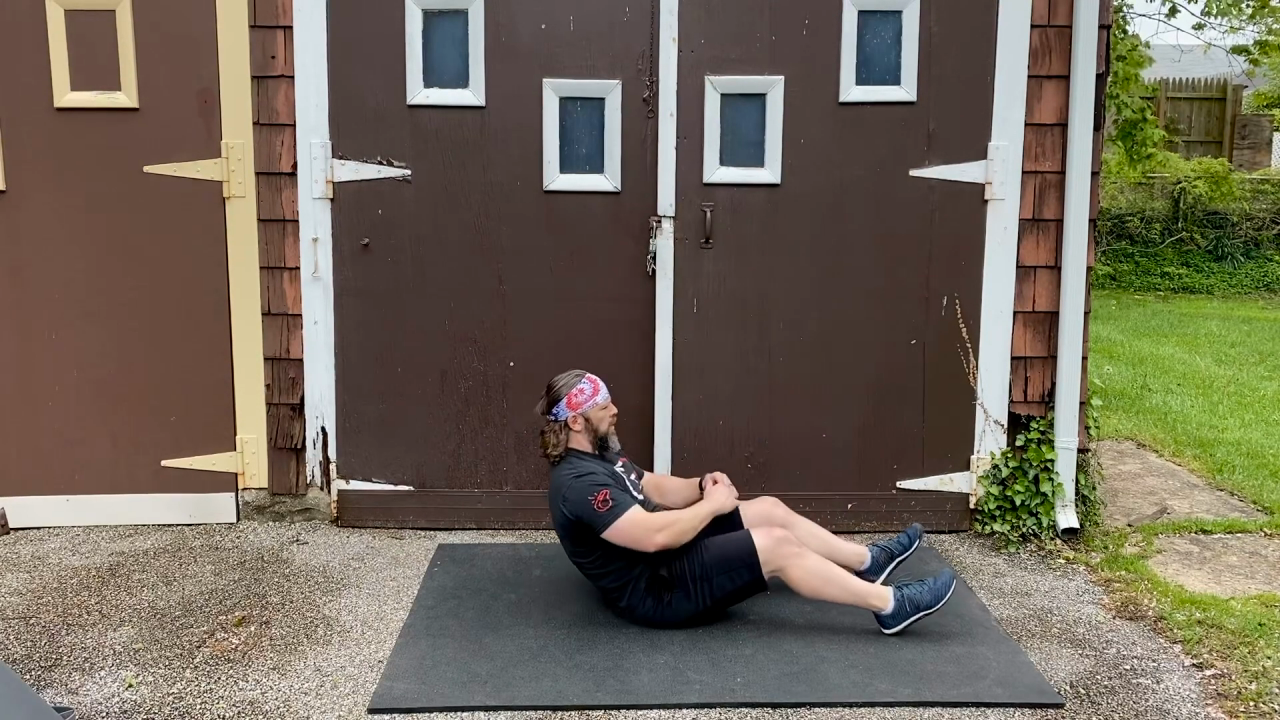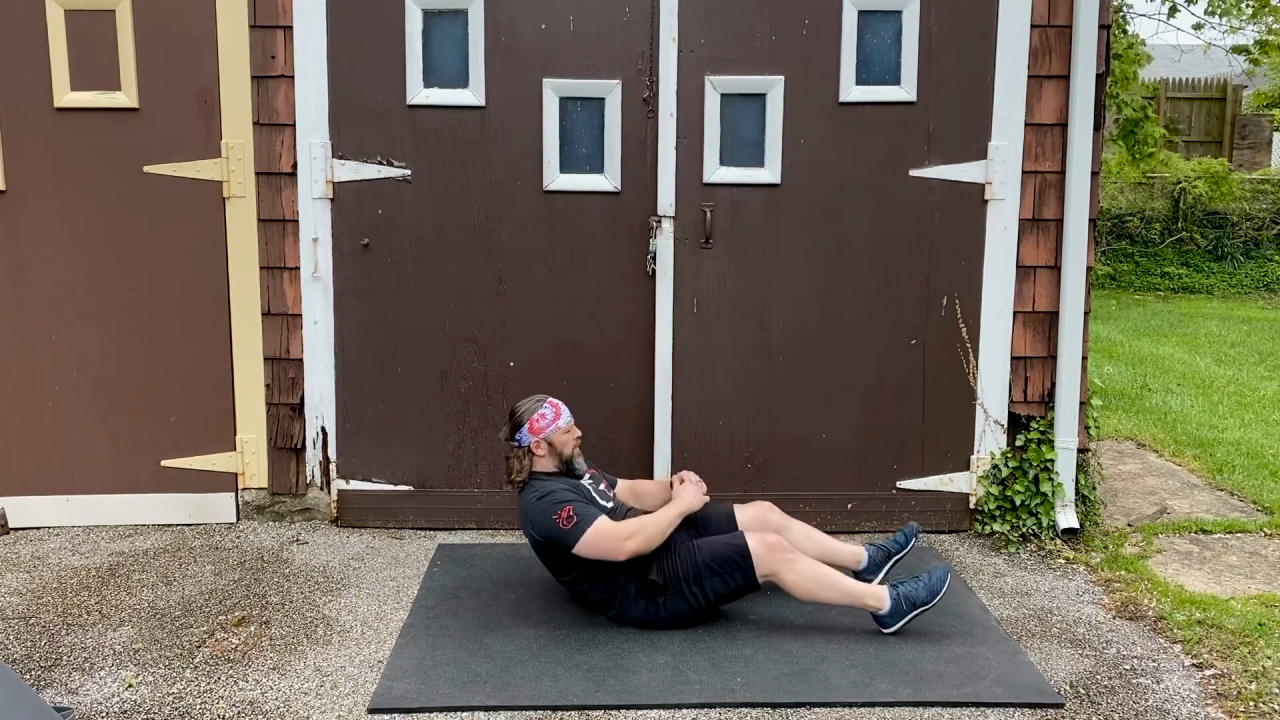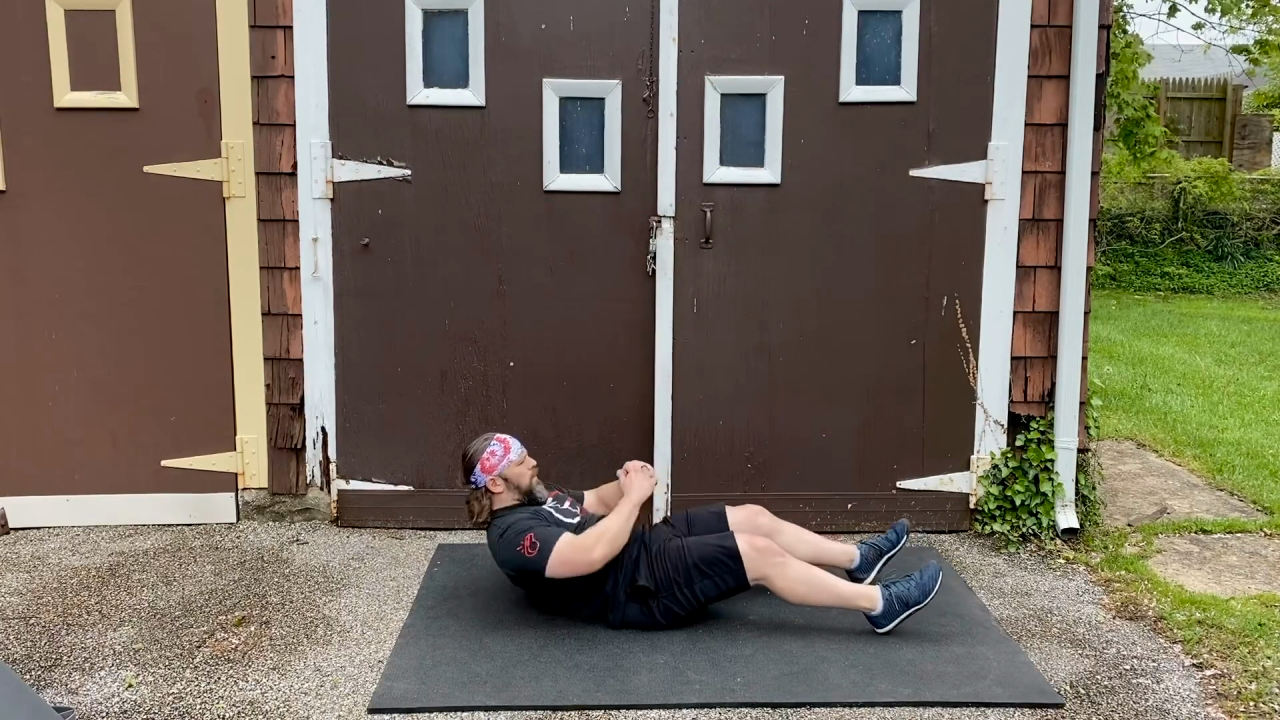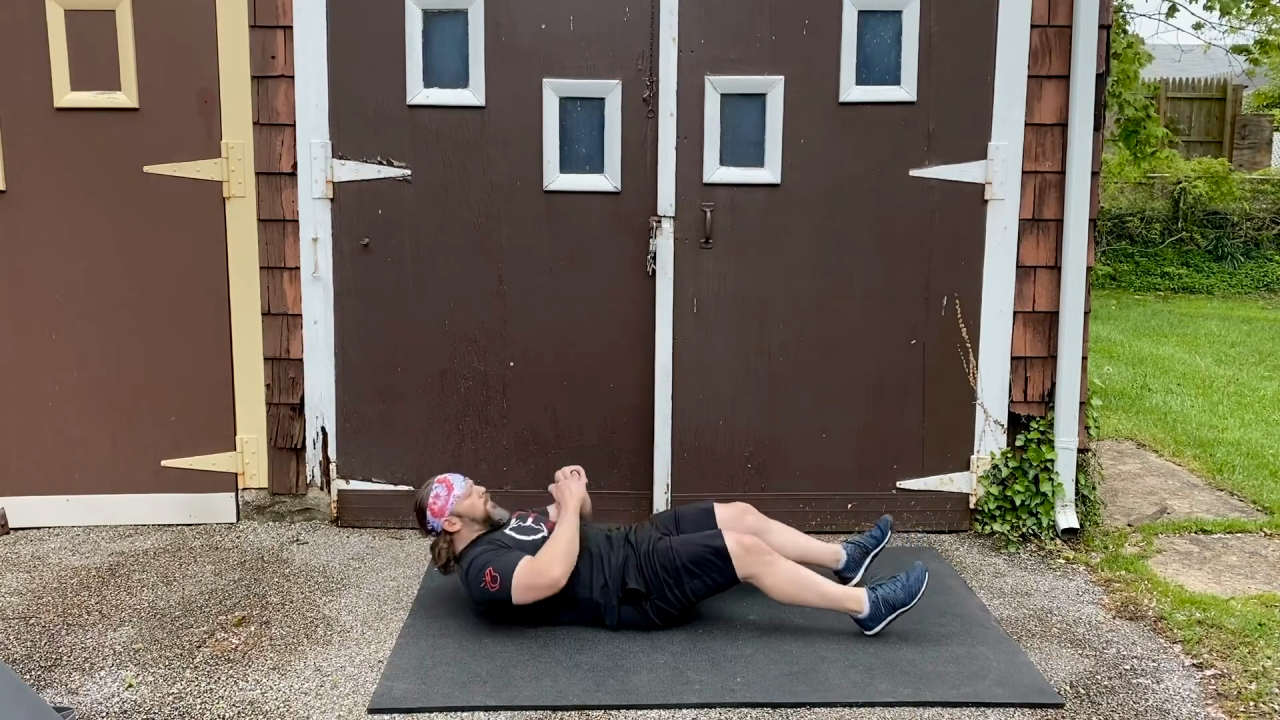
dt=0.2s
person 1, frame 1
left shoulder: (598, 456)
right shoulder: (580, 483)
left elbow: (656, 490)
right elbow: (656, 537)
left wrist: (702, 485)
right wrist: (713, 505)
left hip: (665, 560)
right hip: (653, 591)
left knee: (769, 509)
right knee: (777, 545)
left ankle: (867, 562)
right ankle: (887, 606)
person 1, frame 2
left shoulder: (569, 472)
right shoulder: (547, 502)
left elbow: (632, 494)
right elbow: (624, 544)
left wrist: (672, 487)
right wrist: (680, 505)
left hip: (656, 554)
right hip: (645, 590)
left knee: (763, 514)
right knee: (770, 550)
left ankle: (864, 562)
right ankle: (885, 604)
person 1, frame 3
left shoulder: (533, 499)
right shoulder: (513, 533)
left elbow: (599, 503)
right elbow: (591, 554)
left wrist: (625, 484)
right wrist: (634, 498)
left hip: (645, 551)
right hip: (637, 592)
left knee: (752, 516)
right knee: (759, 552)
left ankle: (856, 561)
right ankle: (877, 605)
person 1, frame 4
left shoulder: (498, 526)
right shoulder: (482, 565)
left elbow: (567, 523)
right elbow: (550, 575)
left wrist: (573, 496)
right wrist: (569, 505)
left hip: (629, 547)
right hip: (631, 592)
left knee: (738, 514)
right knee: (747, 550)
left ankle: (843, 559)
right ankle: (864, 607)
